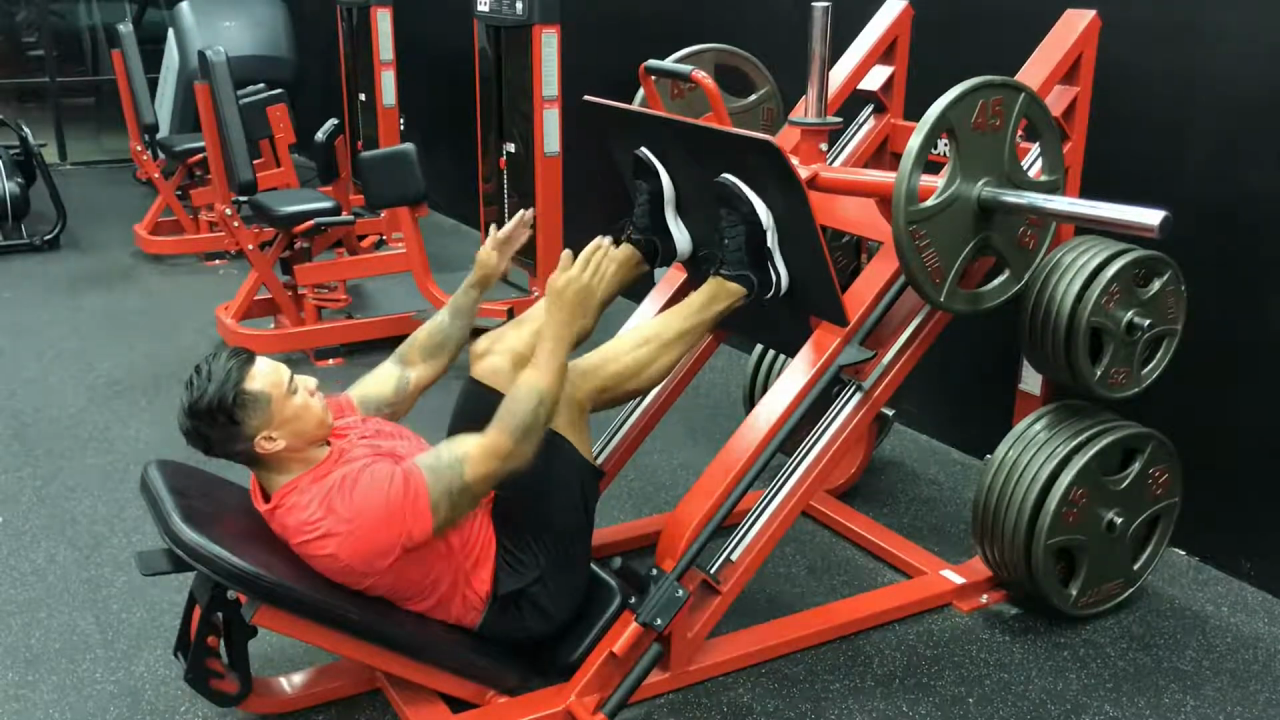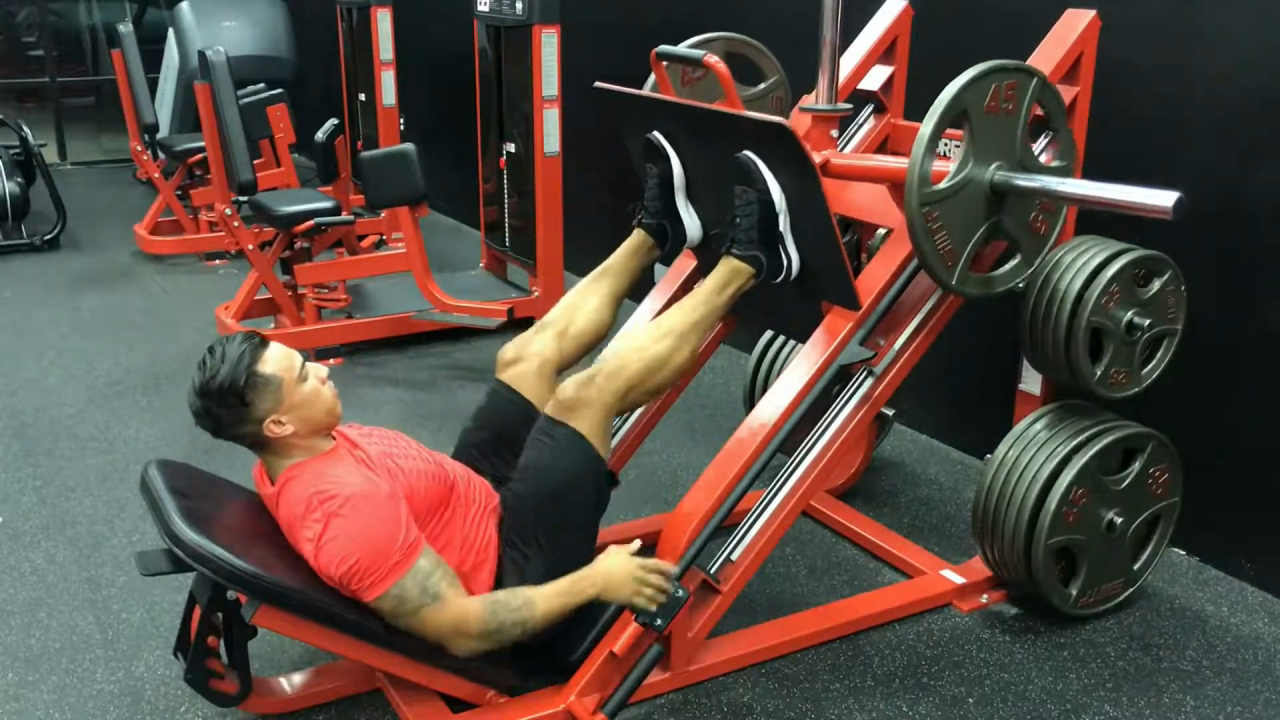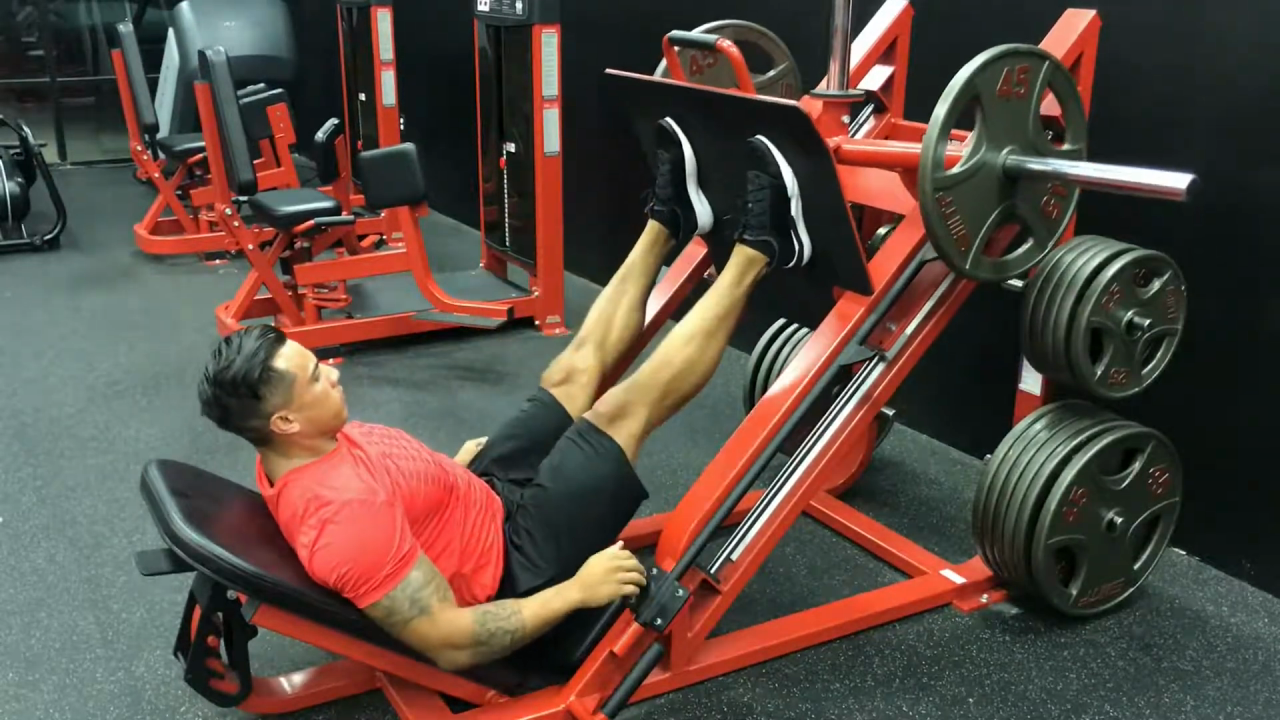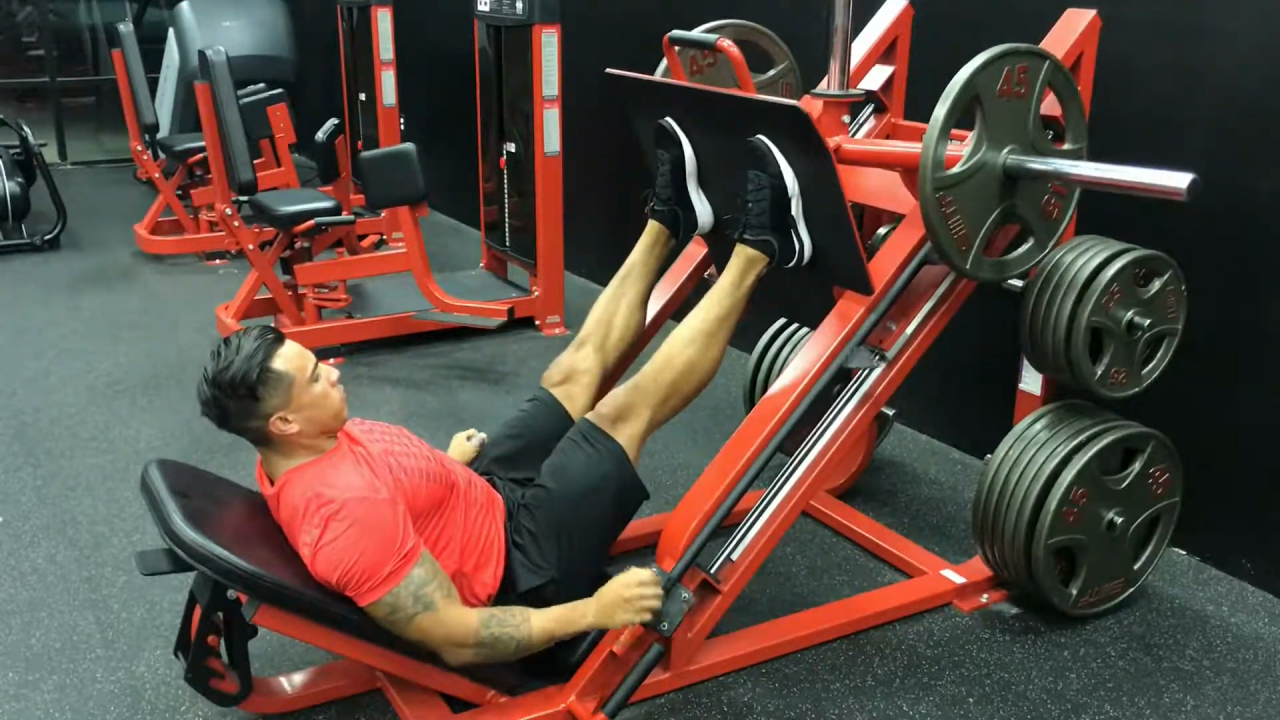
dt=0.4s
person 1, frame 1
left shoulder: (295, 455)
right shoulder: (345, 508)
left elbow: (407, 373)
right elbow: (507, 451)
left wrist: (478, 280)
right wrist: (561, 319)
left hip: (469, 518)
right hip: (519, 588)
left knee: (496, 352)
right knee: (559, 387)
left ankle: (644, 246)
right ankle: (733, 284)
person 1, frame 2
left shoulder: (294, 457)
right shoulder: (343, 512)
right elbow: (464, 630)
left wrist: (444, 466)
right wrist: (592, 583)
left hip: (478, 500)
right hip: (516, 566)
left knee: (522, 356)
right knee: (578, 396)
left ankle: (654, 232)
right ankle: (743, 266)
person 1, frame 3
left shoulder: (296, 455)
right shoulder: (342, 519)
right elbow: (451, 646)
left wrist: (454, 468)
right wrist: (578, 590)
left hip: (487, 500)
right hip: (521, 566)
left knee: (575, 371)
right knee: (622, 408)
left ankle: (667, 221)
right ankle: (756, 253)
person 1, frame 4
left shoulder: (298, 454)
right shoulder: (344, 515)
right elbow: (457, 641)
left wrist: (445, 461)
right wrist: (596, 609)
left hip: (488, 502)
right hip: (523, 568)
left knee: (574, 370)
right knee: (623, 409)
left ankle: (668, 220)
right ankle: (757, 252)
